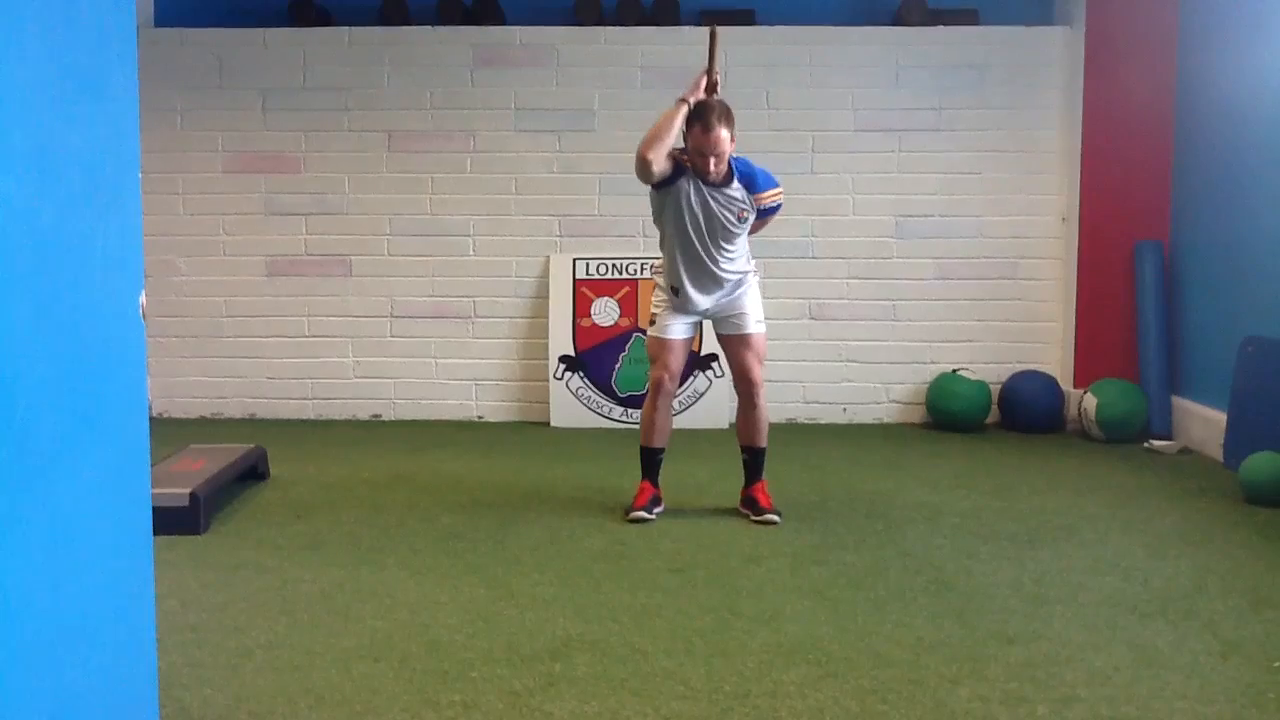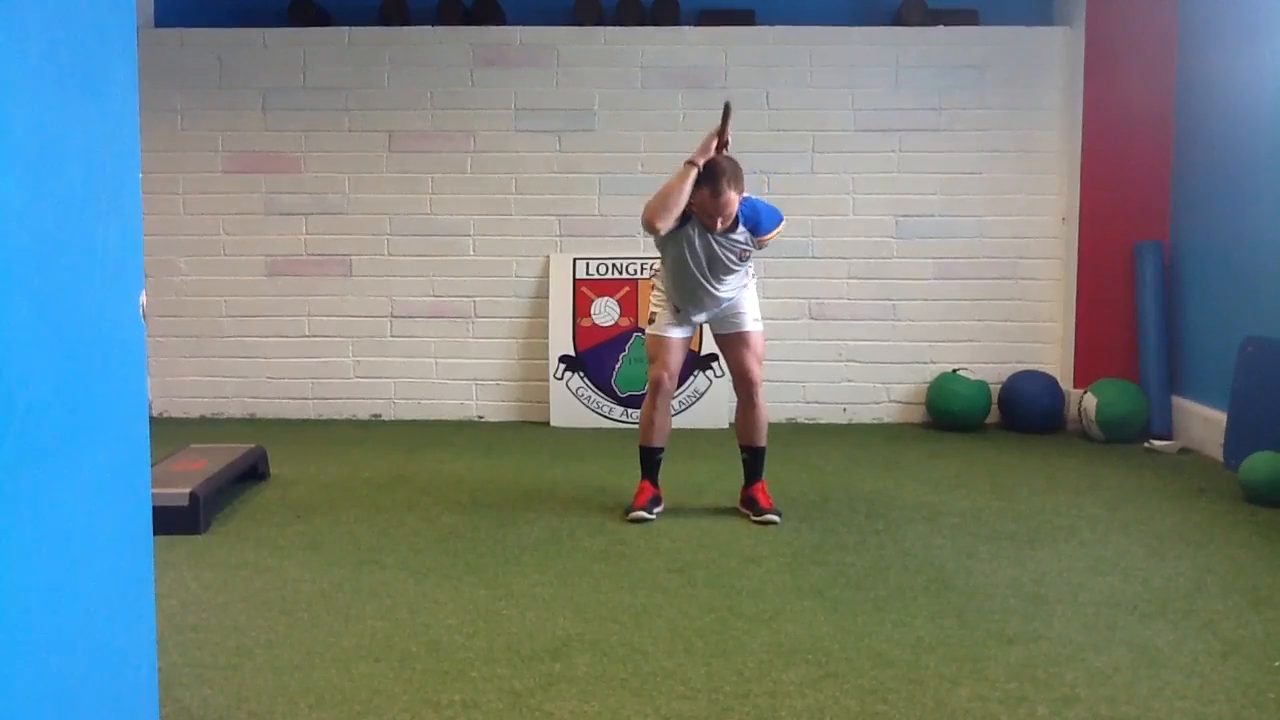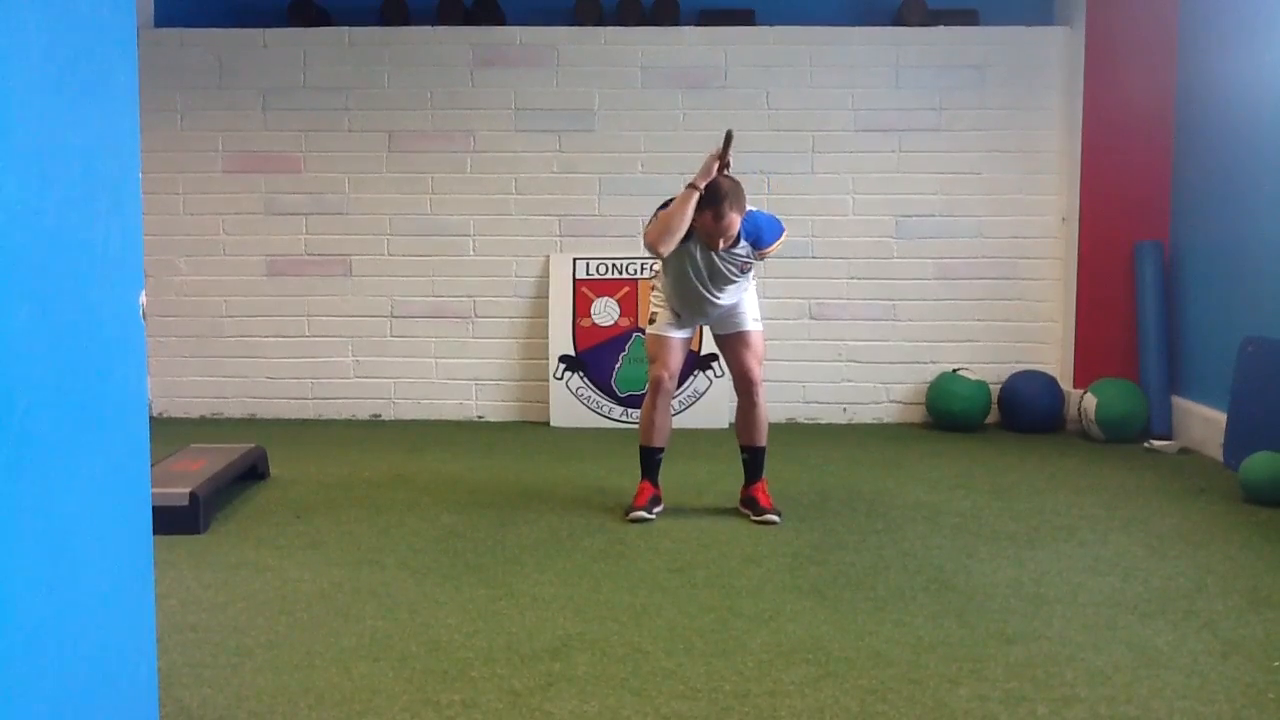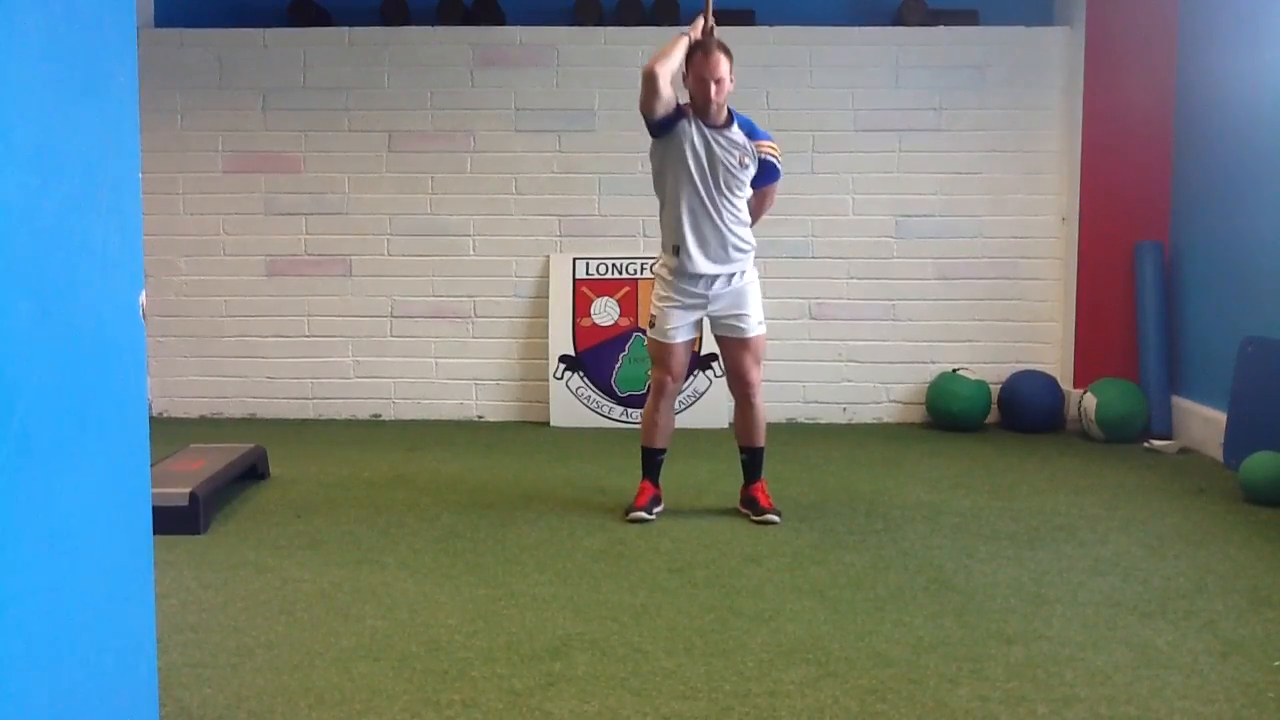
dt=0.5s
person 1, frame 1
left shoulder: (756, 182)
right shoulder: (670, 171)
right elbow: (645, 157)
right wrist: (687, 100)
left hip: (735, 289)
right hip: (677, 289)
left knee: (751, 383)
right knee: (662, 382)
left ankle: (754, 488)
right ankle: (649, 487)
person 1, frame 2
left shoulder: (759, 218)
right shoulder: (675, 209)
right elbow: (653, 223)
right wrist: (695, 162)
left hip: (733, 296)
right hip: (675, 296)
left knee: (751, 381)
right knee: (661, 381)
left ankle: (754, 488)
right ankle: (648, 487)
person 1, frame 3
left shoulder: (760, 230)
right shoulder: (676, 218)
right elbow: (657, 246)
right wrist: (697, 184)
left hip: (733, 300)
right hip: (676, 301)
left knee: (751, 383)
right knee: (661, 382)
left ankle: (754, 488)
right ankle: (648, 487)
person 1, frame 4
left shoulder: (756, 140)
right shoulder: (669, 124)
right elbow: (654, 76)
right wrist: (689, 37)
left hip: (736, 277)
right hip: (678, 277)
left knee: (747, 385)
right knee: (664, 384)
left ankle: (754, 487)
right ankle: (649, 486)
